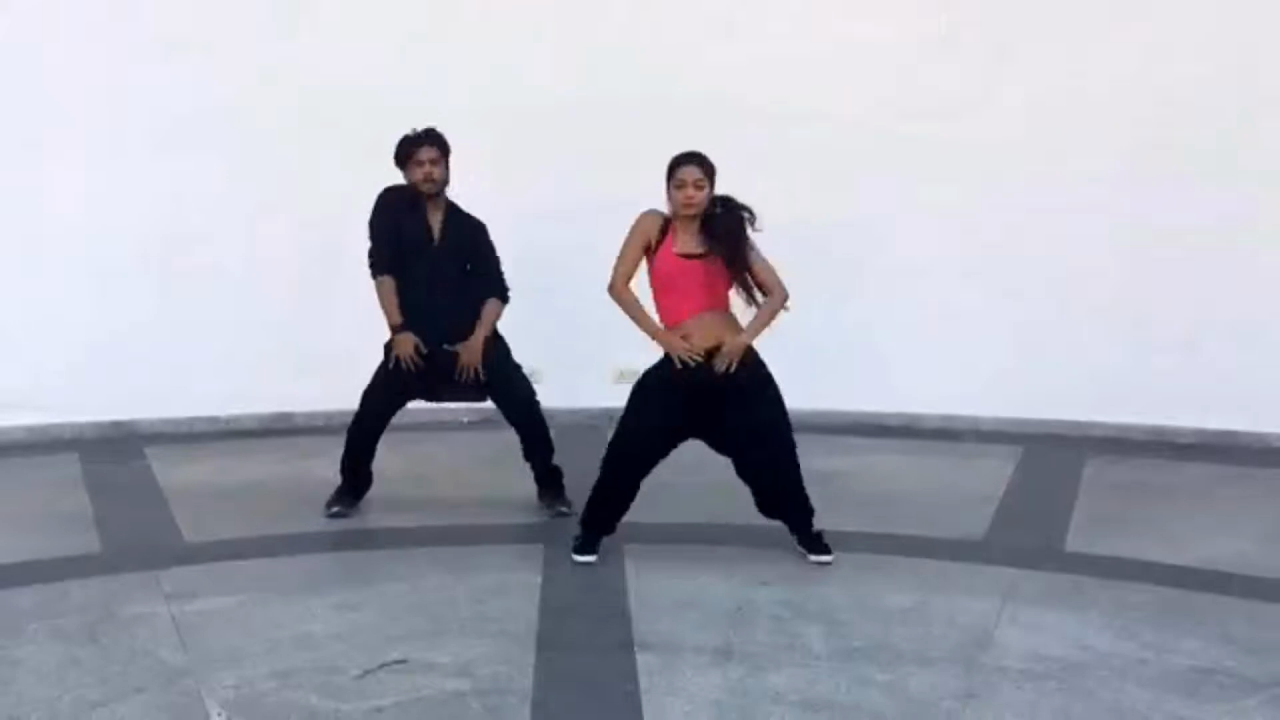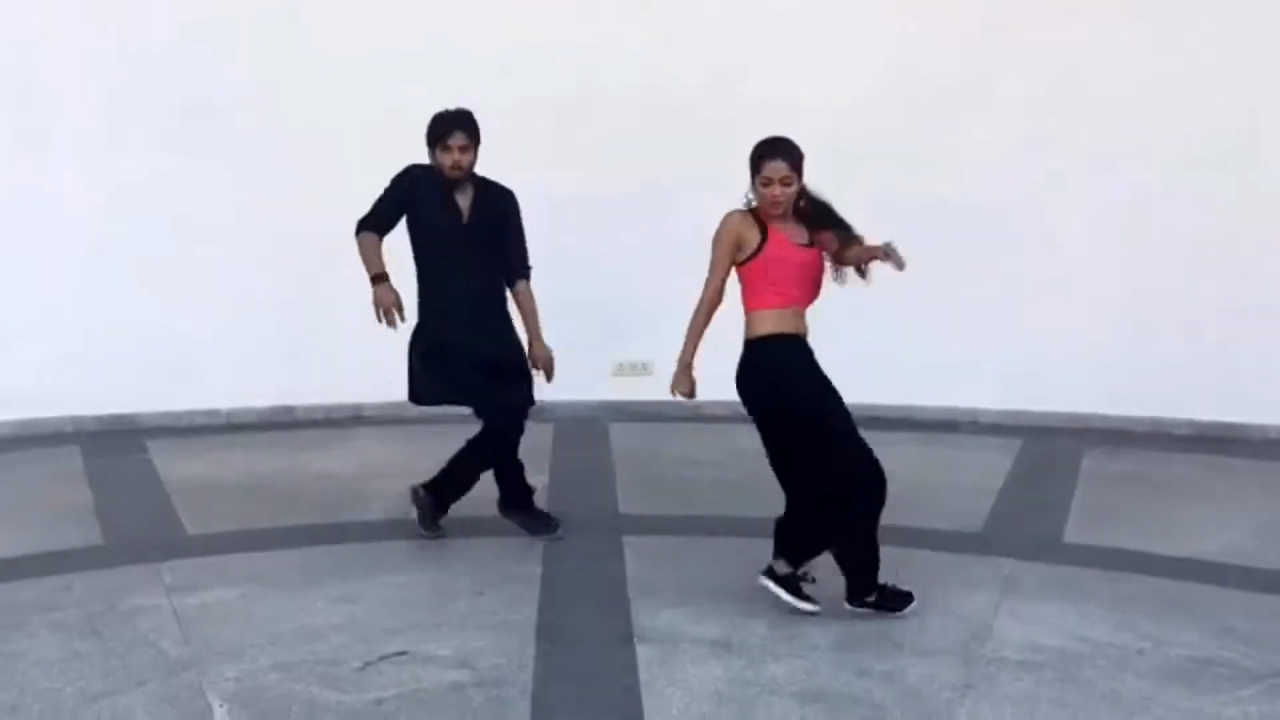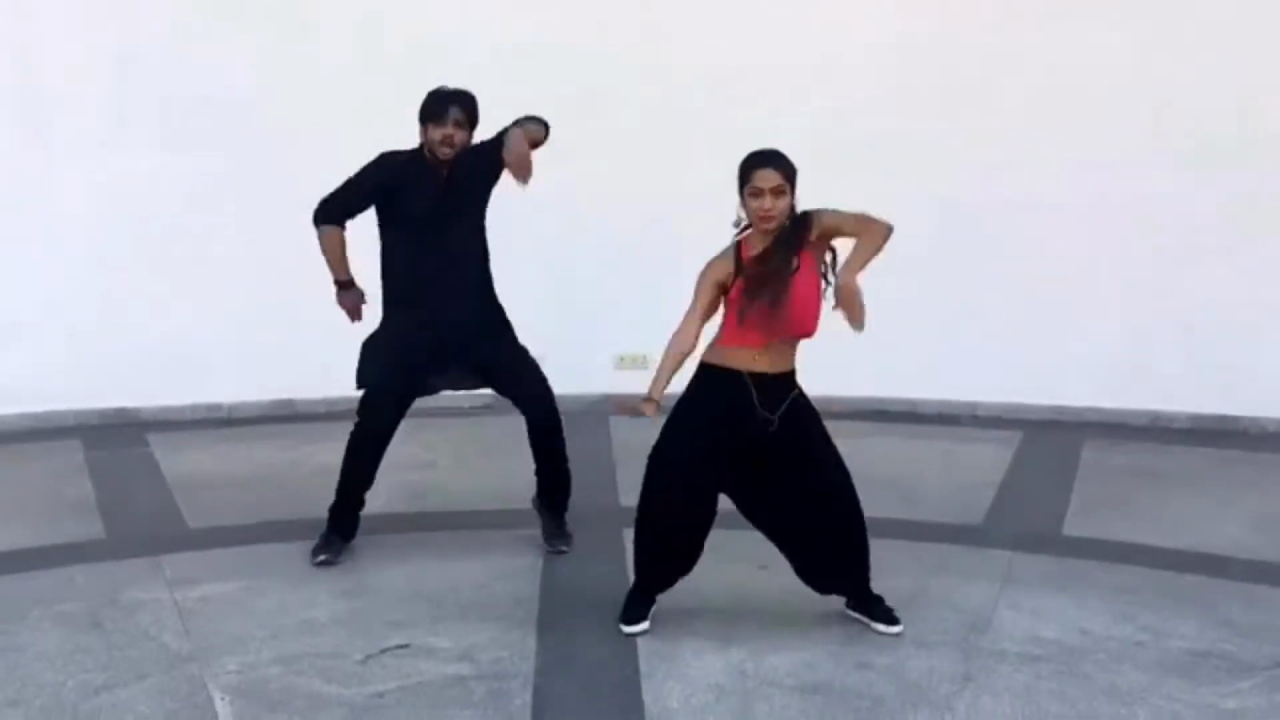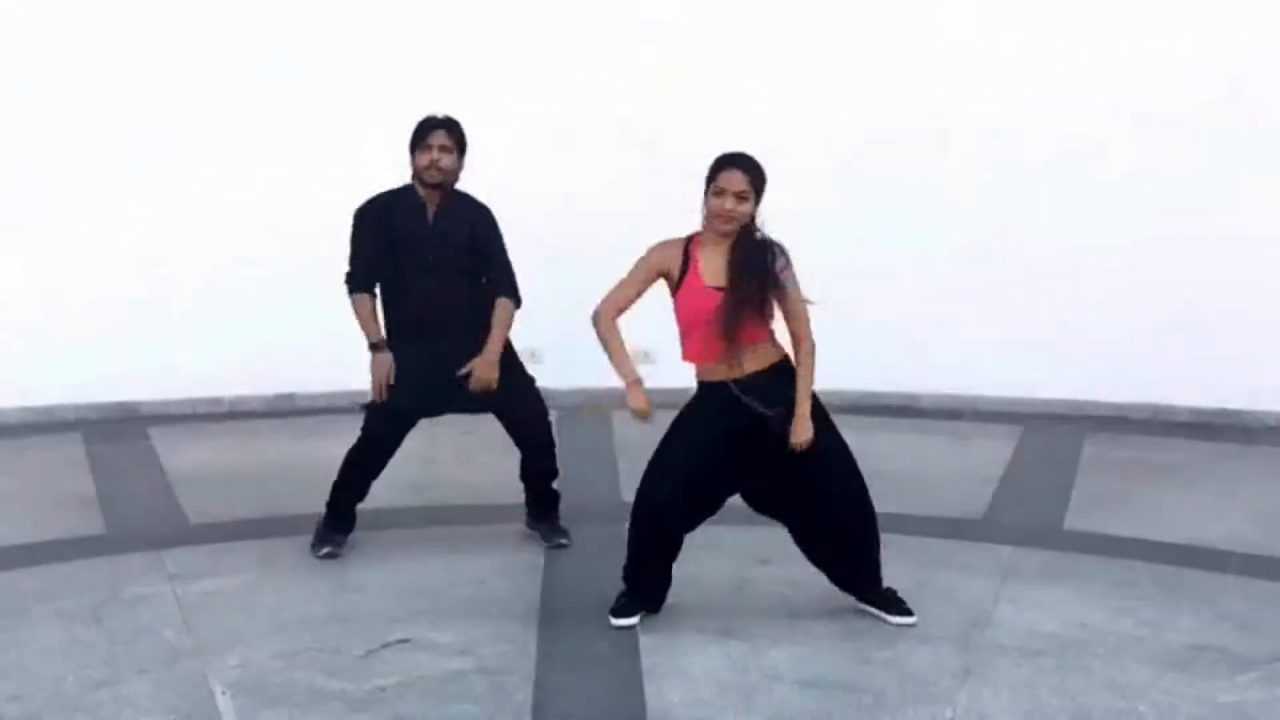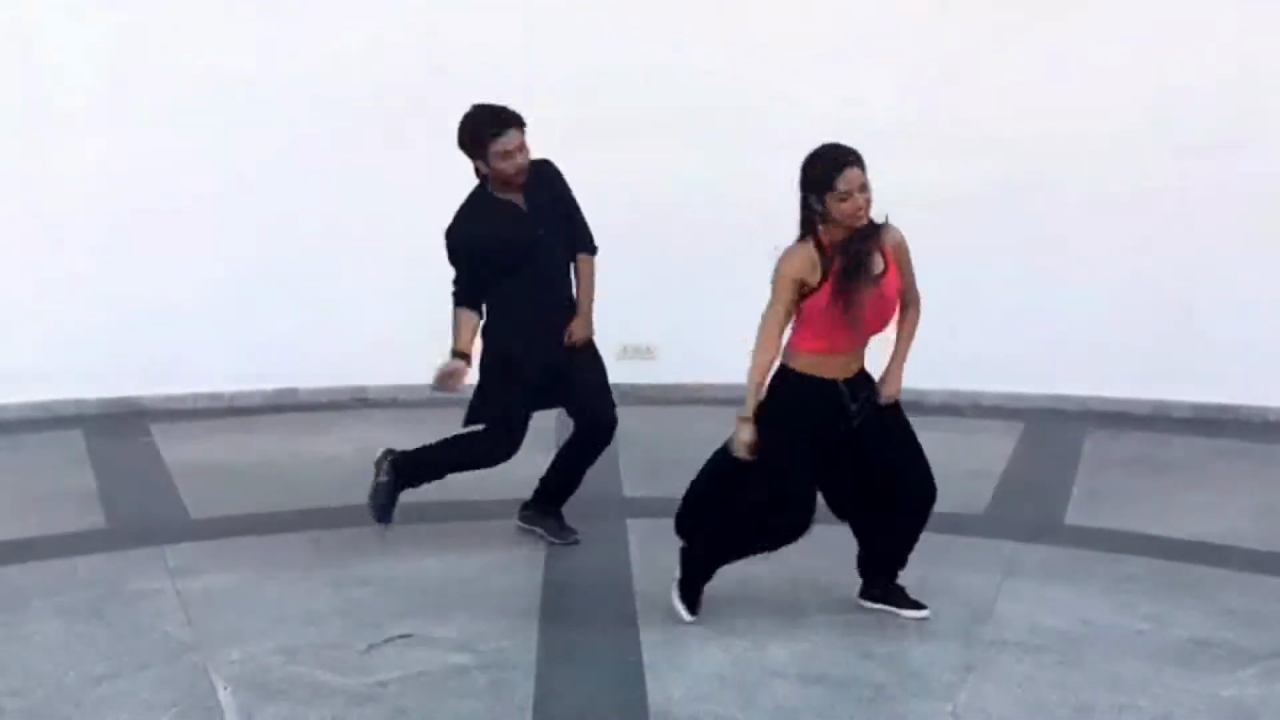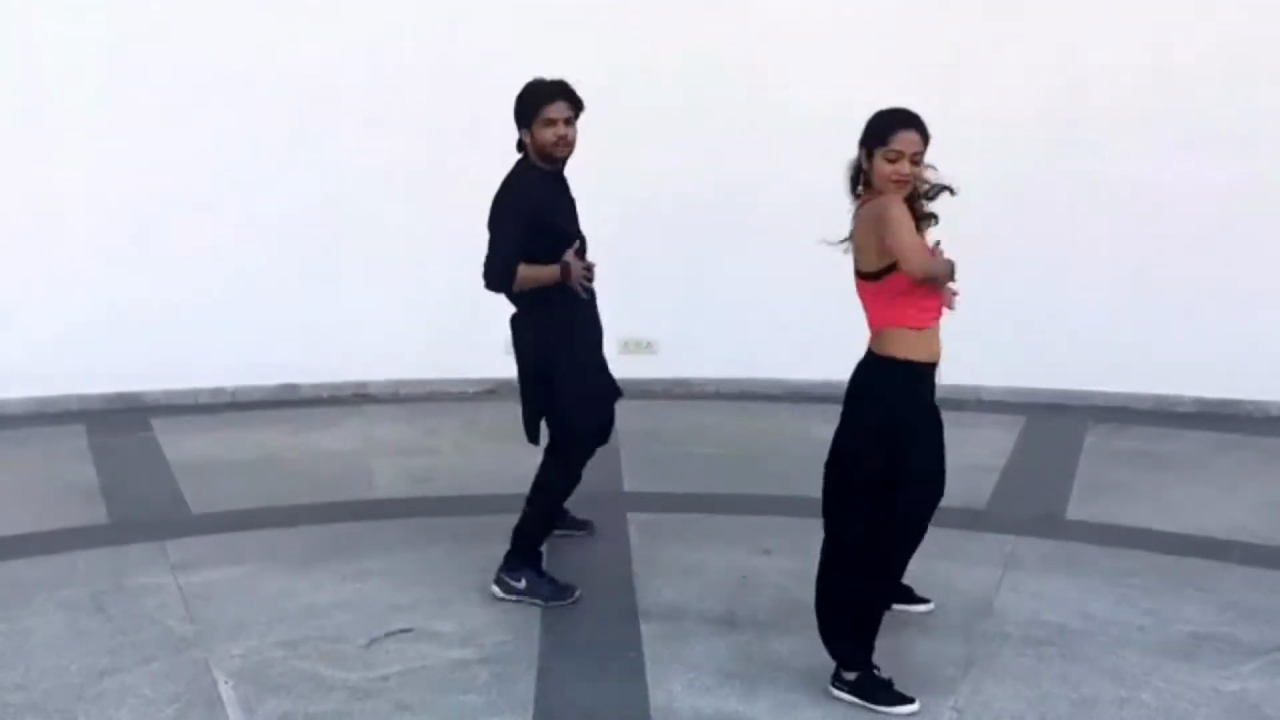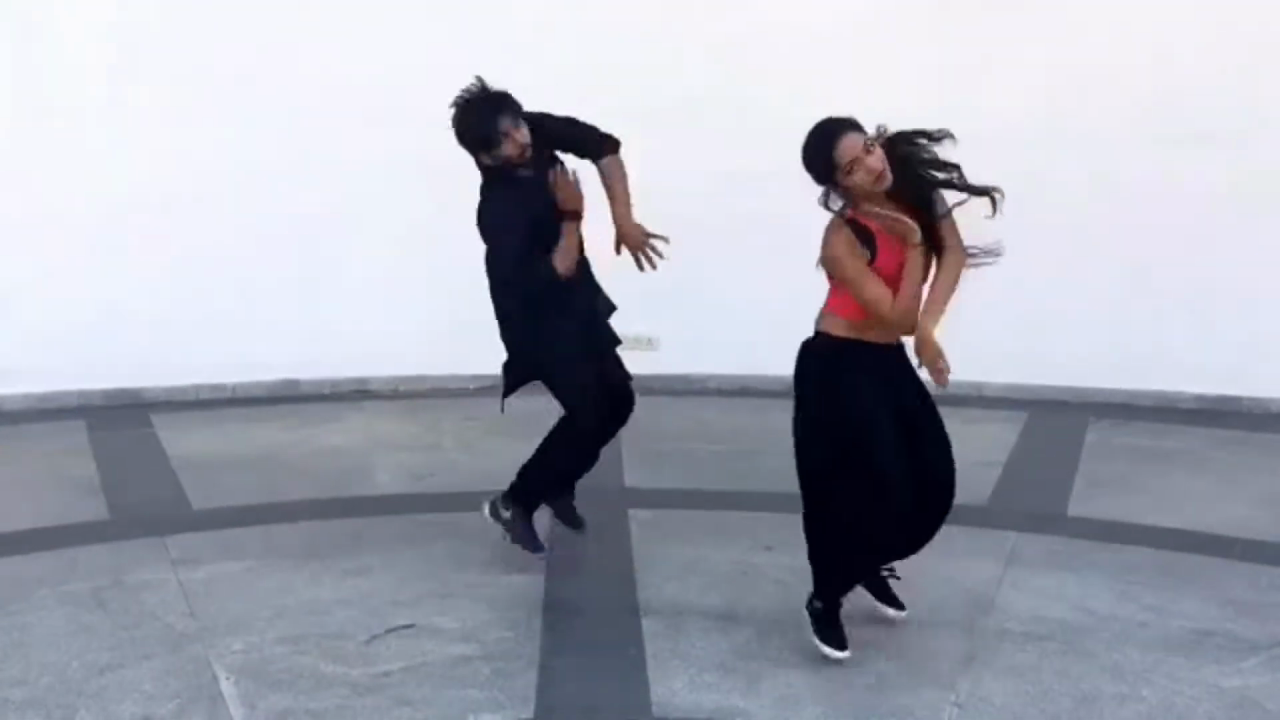
dt=0.7s
person 1, frame 1
left shoulder: (730, 236)
right shoulder: (651, 225)
left elbow: (777, 293)
right elbow: (617, 284)
left wrist: (745, 337)
right wrist: (661, 334)
left hip: (734, 363)
right hip: (678, 368)
left knee: (772, 453)
right knee: (628, 452)
left ankle: (803, 528)
right ankle: (594, 529)
person 1, frame 2
left shoulder: (812, 225)
right shoulder: (739, 225)
left elbow: (848, 253)
right elbow: (710, 297)
left wrist: (877, 251)
right wrist: (686, 361)
left hip: (794, 358)
right hip: (771, 362)
left knee: (819, 467)
right knee: (848, 468)
left ankle: (787, 565)
right ankle: (863, 588)
person 1, frame 3
left shoulder: (811, 232)
right shoulder: (726, 263)
left elbow: (878, 229)
right elbow: (689, 328)
left wrist: (848, 276)
right wrist: (659, 386)
left hip: (780, 395)
right hip: (717, 392)
left knee: (828, 501)
right knee: (671, 494)
left ankle: (858, 592)
right ankle: (644, 592)
person 1, frame 4
left shoulder: (769, 258)
right shoulder: (671, 256)
left elbow: (803, 339)
right elbow: (605, 315)
left wrist: (803, 413)
right wrist: (631, 382)
left hip: (776, 390)
right hip: (713, 402)
left knee: (841, 493)
right knee: (658, 502)
left ankle: (869, 588)
right ankle: (640, 592)
person 1, frame 5
left shoulder: (889, 242)
right shoulder: (801, 259)
left elbow: (911, 304)
right elbow: (769, 340)
left wrist: (896, 367)
right wrist: (748, 416)
left hip: (856, 385)
right hip: (800, 394)
left knee: (911, 490)
right knee: (782, 511)
left ankle: (880, 582)
right ankle: (697, 564)
person 1, frame 6
left shoulder: (900, 210)
right shoulder: (884, 213)
left elbow: (924, 274)
right elbow: (921, 267)
right wrist: (941, 265)
left hip: (899, 381)
right hip: (893, 385)
left knee: (910, 497)
right knee: (878, 516)
left ankle: (881, 586)
right ankle: (852, 667)
person 1, frame 7
left shoulder: (919, 182)
right shoulder: (841, 242)
left elbow: (953, 252)
right elbow: (898, 317)
left wrist: (930, 328)
right wrist: (907, 241)
left hip: (888, 361)
right hip: (835, 367)
left knee: (933, 482)
right knee: (866, 492)
left ankle: (874, 565)
right ankle: (825, 601)
person 2, frame 1
left shoulder: (469, 226)
right shoulder: (390, 206)
left elbow: (496, 290)
right elbow: (383, 270)
left wrist: (478, 341)
right wrist: (399, 330)
left hip: (473, 338)
right hip: (416, 337)
left knee: (526, 409)
right knee: (369, 414)
left ankle: (550, 485)
right ankle: (352, 485)
person 2, frame 2
left shoulder: (500, 199)
right shoulder: (415, 183)
left elbow: (517, 272)
right elbow: (370, 230)
left wrist: (536, 337)
right wrist: (380, 281)
left hip: (491, 325)
right hip: (444, 330)
left knee: (508, 415)
right knee: (506, 416)
left ankle: (436, 496)
right ankle: (515, 503)
person 2, frame 3
left shoulder: (478, 167)
right shoulder: (394, 170)
left elbow: (534, 129)
right elbow: (328, 213)
left wrist: (520, 138)
right wrist: (344, 282)
left hip: (478, 320)
right hip: (408, 327)
left knee: (540, 404)
right knee: (372, 426)
left ankle: (552, 505)
right ankle: (339, 525)
person 2, frame 4
left shoulder: (476, 215)
right shoulder: (378, 213)
left elbow: (504, 289)
right elbow: (361, 285)
left wrist: (491, 355)
right wrist: (379, 349)
left hip: (478, 348)
right hip: (410, 351)
left knee: (534, 426)
right knee: (375, 440)
left ankle: (543, 513)
right ankle: (336, 520)
person 2, frame 5
left shoulder: (546, 177)
right shoulder: (469, 225)
left elbow: (583, 244)
right elbow: (468, 299)
left wrist: (585, 312)
right wrist: (461, 355)
left hip: (562, 327)
right hip: (512, 340)
left knee: (600, 423)
right knee: (501, 440)
left ankle: (541, 509)
right ankle: (399, 469)
person 2, frame 6
left shoulder: (551, 177)
right shoulder: (519, 190)
right elbow: (500, 275)
left wrist: (574, 265)
right wrist: (561, 271)
left hip: (572, 322)
right hip: (549, 330)
left knee: (593, 421)
right knee: (577, 438)
left ankle: (548, 510)
right ankle: (518, 569)
person 2, frame 7
left shoulder: (538, 132)
right shoulder: (497, 208)
left elbow: (603, 144)
right elbow: (552, 277)
left wrist: (625, 219)
right wrist: (571, 217)
left hip: (577, 302)
right hip: (535, 317)
left knee: (617, 399)
right knee: (588, 414)
left ankle: (556, 486)
right ankle: (516, 503)
